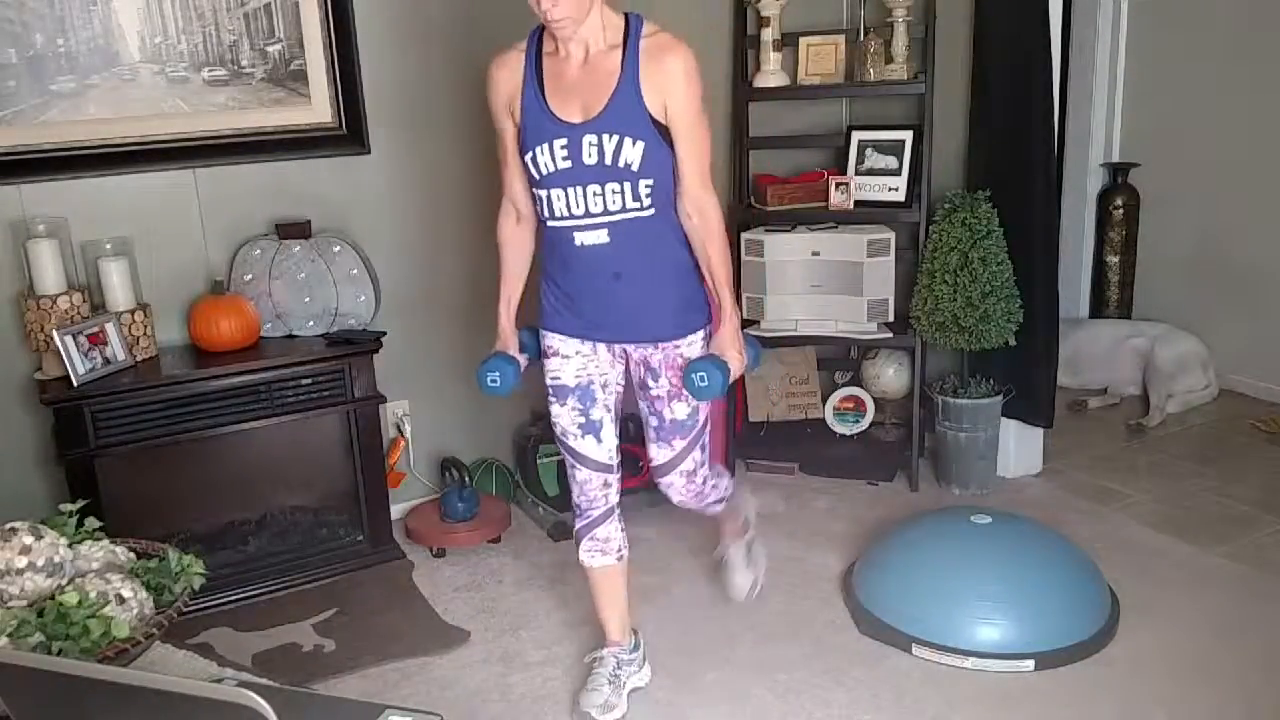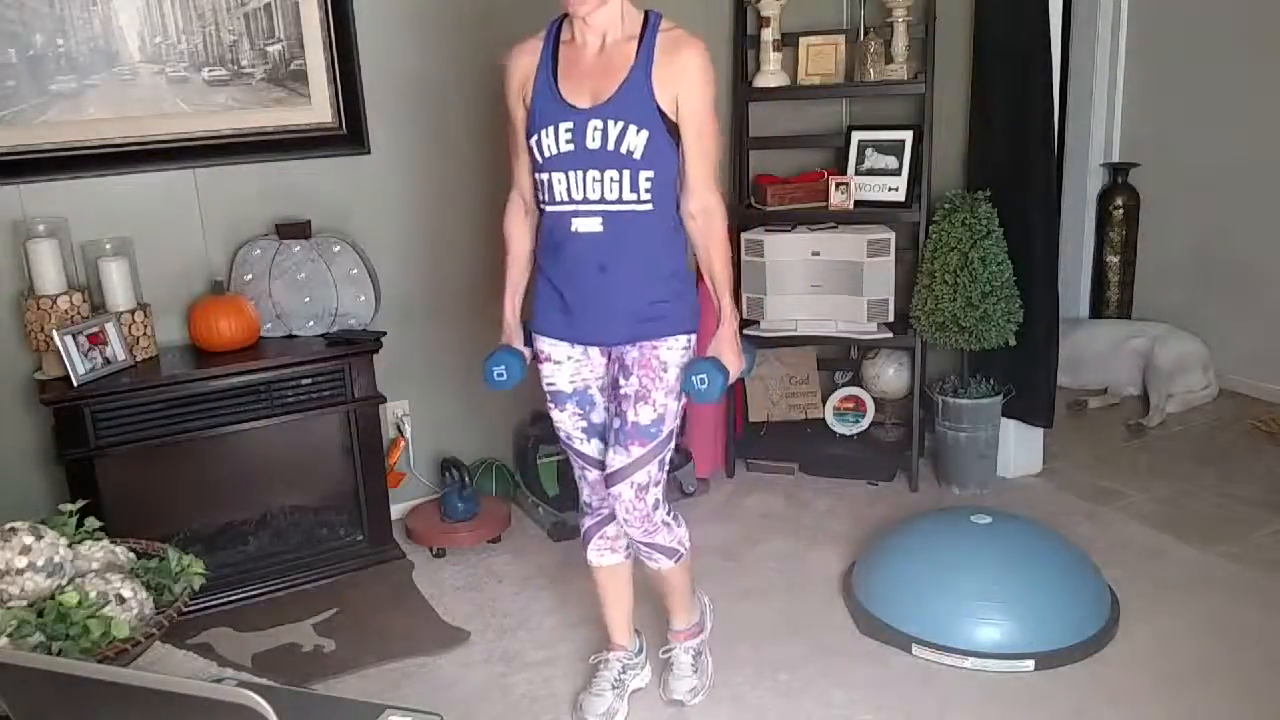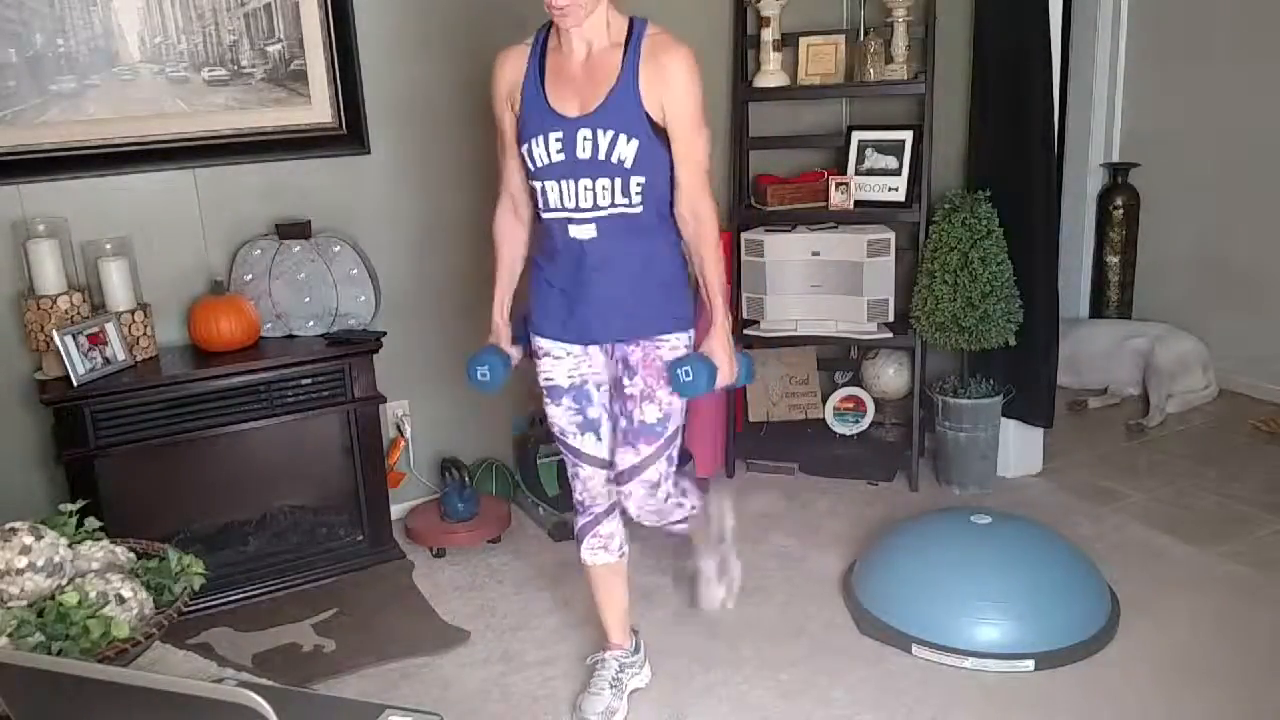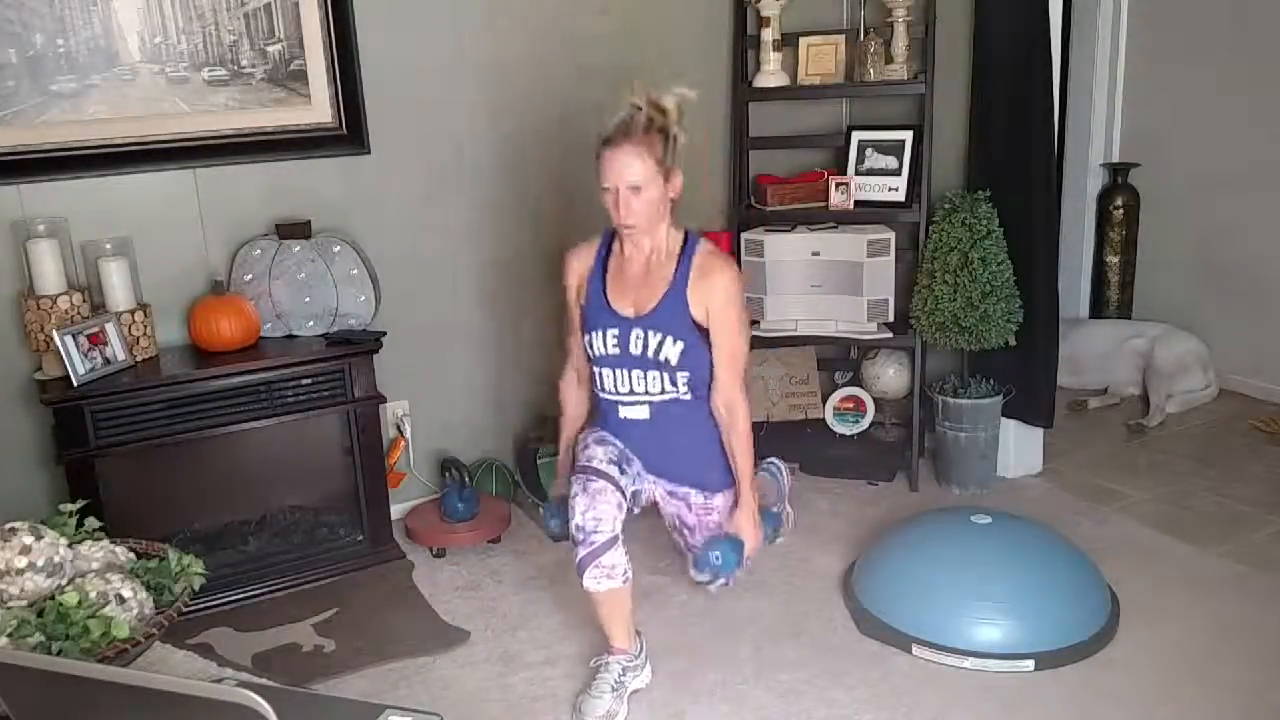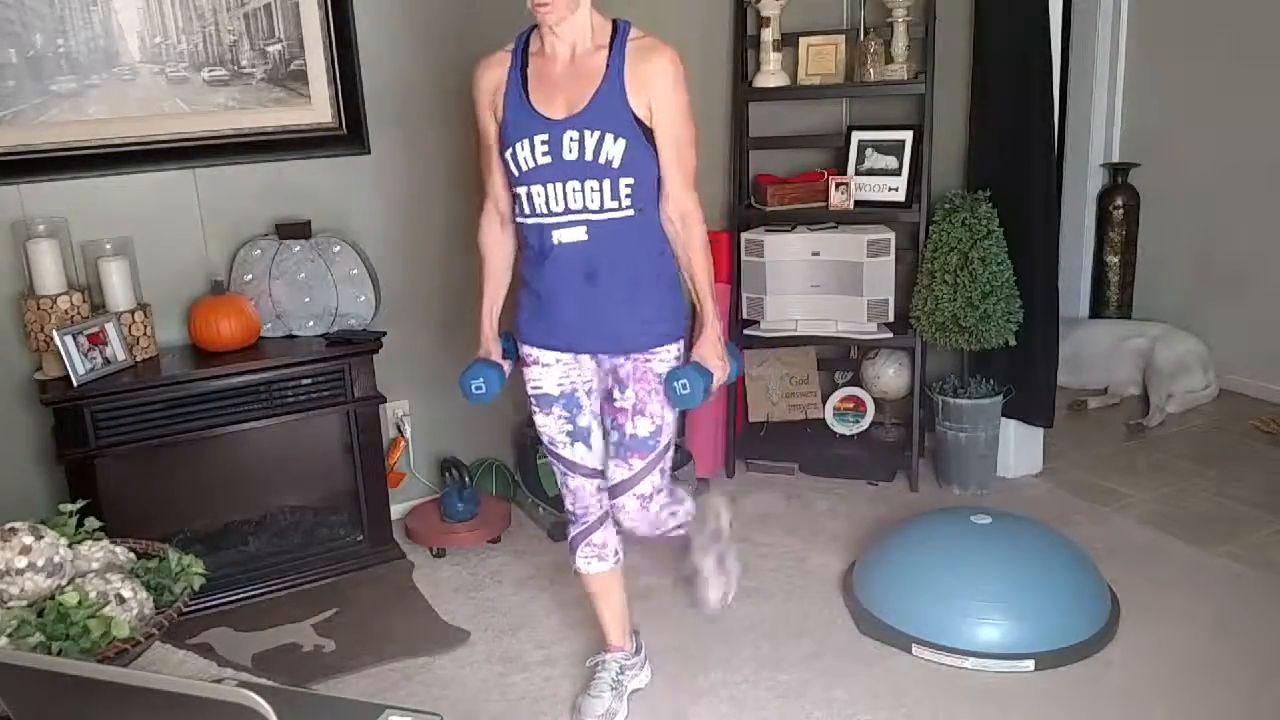
dt=0.5s
person 1, frame 1
left shoulder: (662, 59)
right shoulder: (511, 74)
left elbow: (697, 201)
right elbow: (518, 210)
left wrist: (729, 318)
right wrist: (505, 318)
left hip: (666, 318)
right hip: (572, 326)
left knee: (683, 478)
right knee: (591, 488)
left ankle: (736, 523)
right ankle: (619, 648)
person 1, frame 2
right shoulder: (528, 65)
left elbow: (702, 202)
right elbow: (524, 203)
left wrist: (727, 321)
right wrist: (509, 317)
left hip: (652, 320)
right hip: (562, 325)
left knee: (636, 500)
right knee: (597, 493)
left ankle: (689, 625)
right ankle: (621, 652)
person 1, frame 3
left shoulder: (663, 60)
right shoulder: (518, 66)
left elbow: (694, 203)
right elbow: (518, 203)
left wrist: (719, 322)
right wrist: (500, 319)
left hip: (652, 322)
right hip: (560, 333)
left knee: (645, 493)
right knee: (591, 491)
left ankle: (710, 526)
right ankle: (621, 652)
person 1, frame 4
left shoulder: (711, 273)
right shoulder: (584, 266)
left elbow: (729, 393)
right elbow: (578, 367)
left wrist: (748, 497)
right wrist: (561, 458)
left hip: (692, 445)
right hip: (614, 443)
right knee: (590, 524)
left ankle: (769, 487)
right ankle: (624, 660)
person 1, frame 5
left shoulder: (647, 63)
right shoulder: (496, 77)
left elbow: (680, 206)
right elbow: (499, 214)
left wrist: (710, 325)
right wrist: (488, 324)
left hip: (641, 324)
right hip: (550, 332)
left knee: (638, 501)
right knee: (583, 500)
left ankle: (705, 525)
right ankle: (620, 655)
